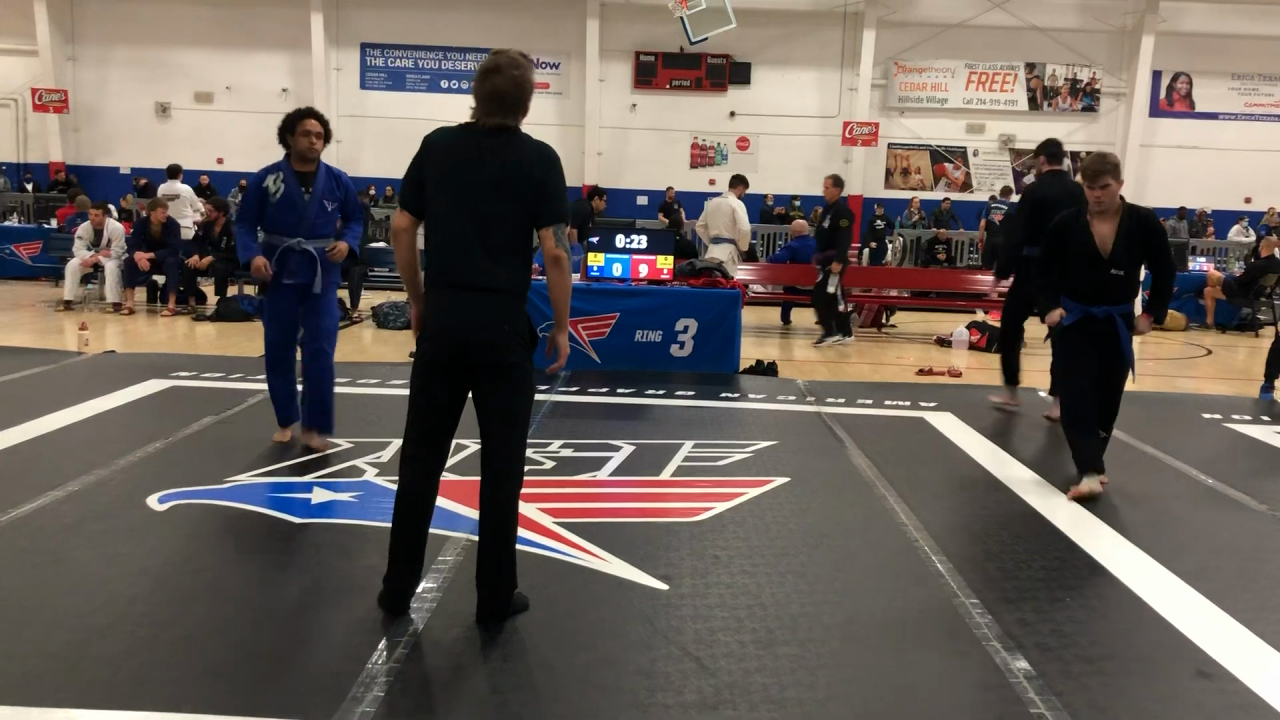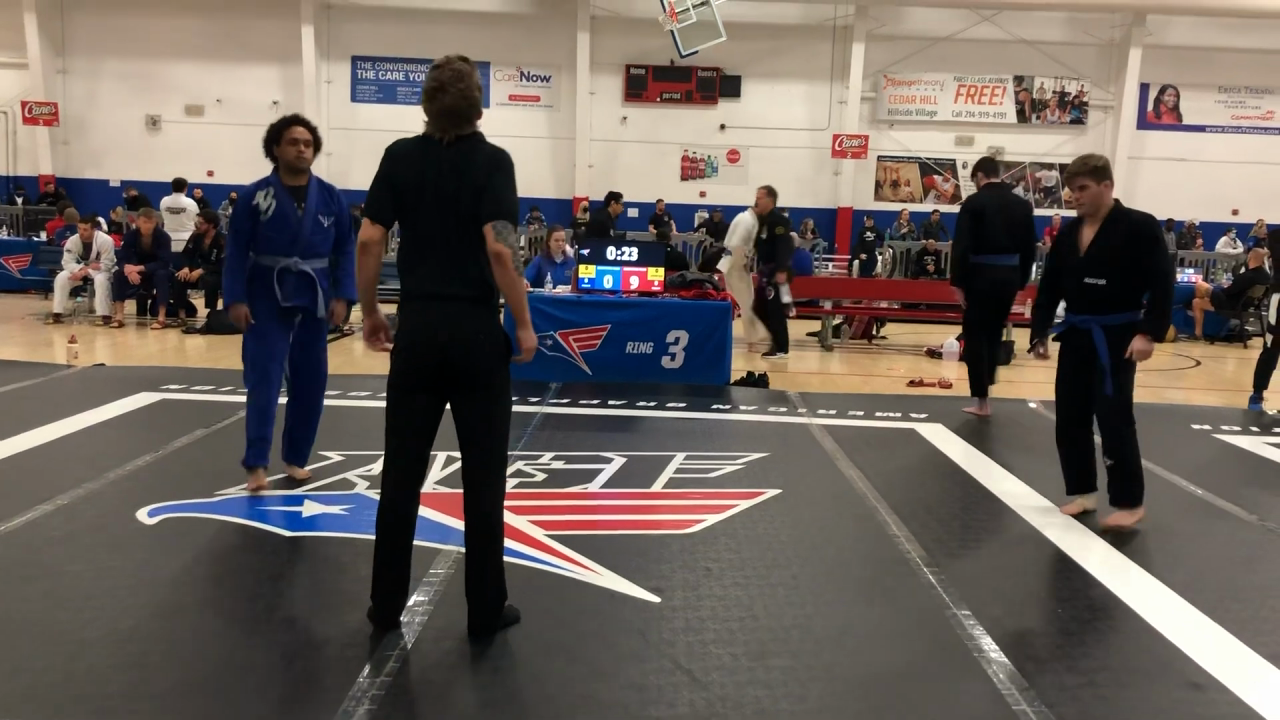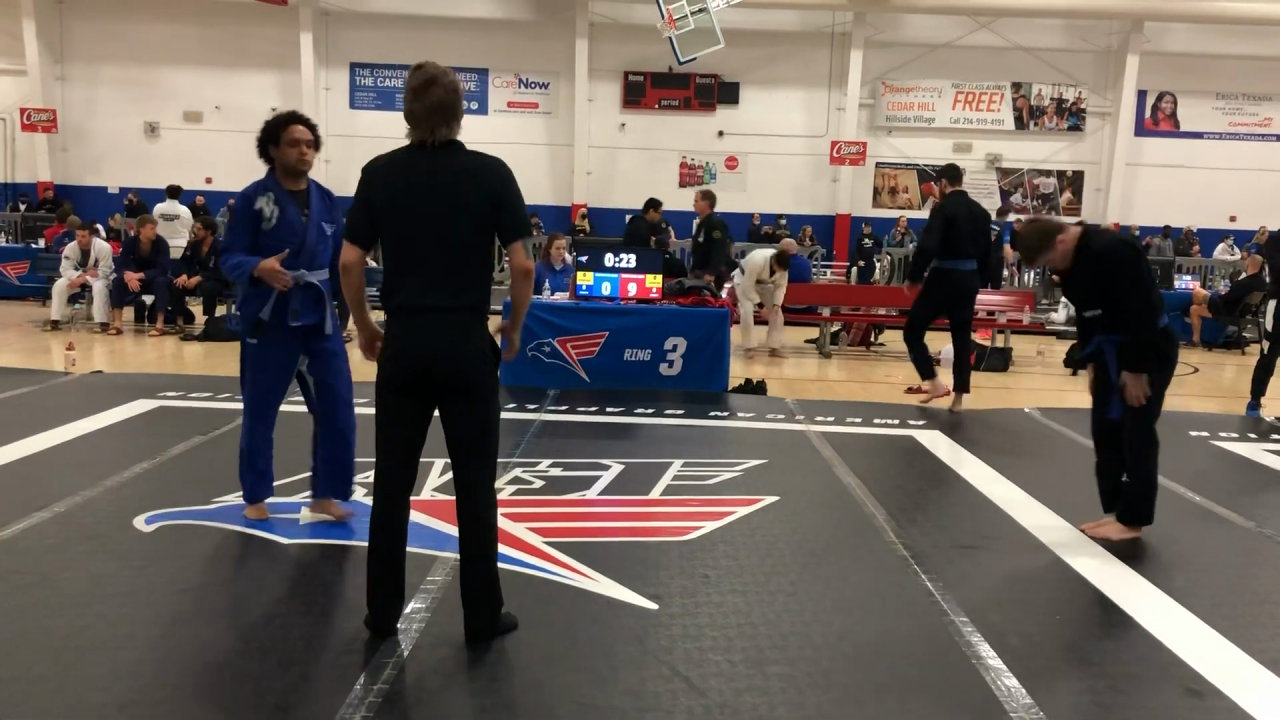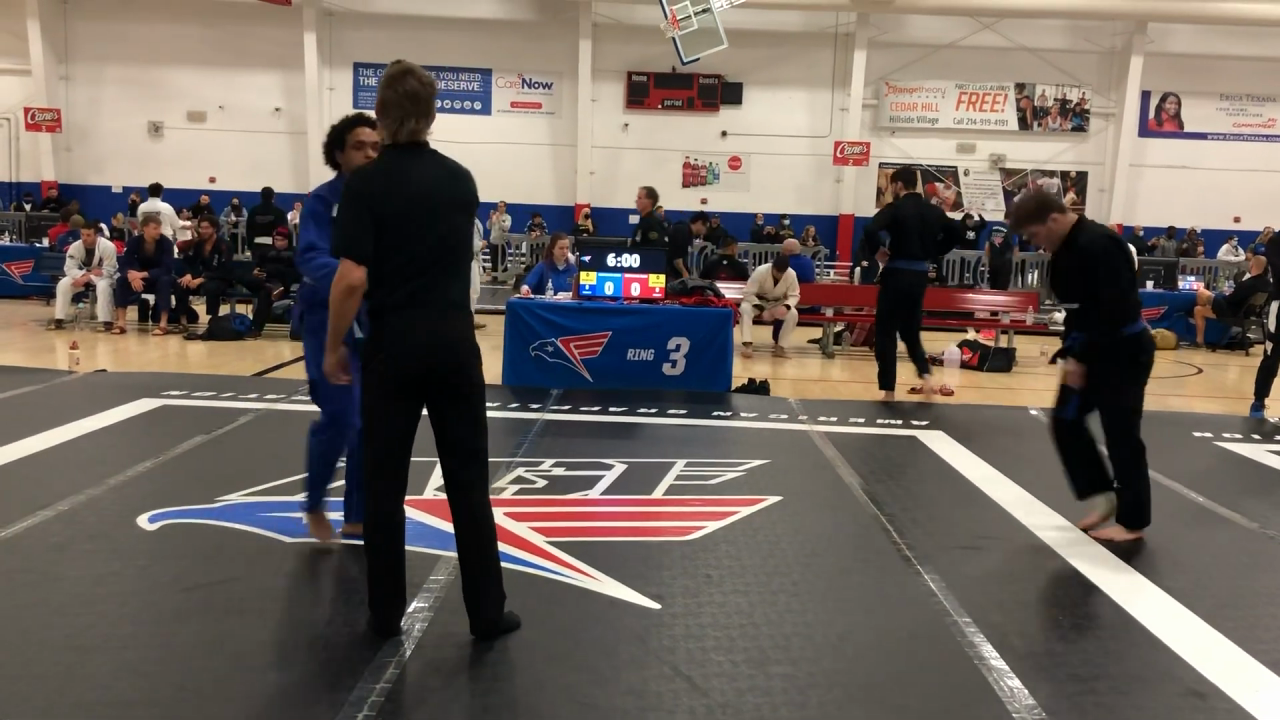
dt=0.5s
person 1, frame 1
left shoulder: (437, 146)
right shoulder: (538, 159)
left elbow: (402, 227)
right elbow: (554, 252)
left wrist: (417, 298)
right wrist: (561, 327)
left hip: (442, 319)
right hip: (503, 324)
left knee: (420, 459)
right knee: (501, 466)
left ankle: (398, 587)
right ankle: (495, 597)
person 1, frame 2
left shoulder: (400, 157)
right shoulder: (491, 160)
left elbow: (369, 241)
right elbow: (500, 249)
left wrist: (370, 314)
right wrist: (523, 323)
left hip: (417, 331)
right hip: (476, 332)
left knee: (401, 473)
right knee: (484, 478)
left ankle: (386, 603)
right ankle: (486, 609)
person 1, frame 3
left shoulder: (380, 173)
right shoulder: (491, 173)
left elbow: (351, 264)
right elbow: (522, 266)
left wrist: (364, 330)
right wrist: (514, 327)
left hip: (404, 345)
right hip: (467, 344)
left knee: (392, 484)
right knee: (475, 486)
left ankle: (383, 612)
right ankle: (482, 616)
person 1, frame 4
left shoulder: (365, 183)
right shoulder: (460, 180)
left elbow: (351, 281)
left wrist: (334, 347)
left hip: (393, 346)
right hip: (454, 341)
left knee: (384, 484)
right knee: (468, 482)
left ankle: (385, 612)
right ankle: (486, 612)
person 2, frame 1
left shoulder: (337, 181)
right shoulder: (266, 179)
left elbow: (355, 218)
right elbow: (244, 224)
left wrist: (347, 242)
right wrist: (253, 254)
left hip: (321, 277)
right hip: (280, 276)
left knee: (319, 350)
right knee: (278, 351)
left ankle: (317, 426)
right ankle: (287, 421)
person 2, frame 2
left shoulder: (330, 197)
right shoulder: (256, 196)
left elbow: (345, 250)
right elbow: (236, 251)
left wrist: (342, 296)
right wrist: (235, 298)
left hip: (314, 301)
right hip: (267, 299)
left knee: (310, 383)
right knee: (264, 379)
left ankle: (295, 457)
right ankle: (257, 464)
person 2, frame 3
left shoulder: (326, 200)
right shoulder: (253, 199)
left elbow: (339, 257)
right elbow: (229, 257)
right wrist: (258, 268)
left hip: (319, 317)
right hip: (269, 318)
left knee: (337, 406)
right knee: (261, 408)
left ankle: (330, 494)
right ankle: (256, 495)
person 2, frame 4
right shoulder: (322, 201)
right elbow: (311, 258)
right wrist: (344, 273)
right hip: (330, 322)
right knee: (341, 416)
left ankle: (358, 516)
right ankle: (315, 502)
person 3, frame 1
left shoulder: (1143, 222)
right shoulder: (1066, 224)
left elbow: (1164, 271)
right elbow: (1043, 269)
left wrist: (1153, 313)
right wrist: (1049, 306)
left hip: (1118, 323)
right hip: (1076, 322)
left knee: (1107, 398)
right knee: (1076, 397)
left ankle: (1091, 463)
right ankle: (1089, 474)
person 3, frame 2
left shoulder: (1139, 227)
right shoulder: (1069, 233)
left elbow: (1161, 284)
right elbow: (1049, 286)
left wrist: (1149, 333)
right wrist: (1040, 331)
left hip: (1118, 337)
right hip: (1076, 335)
left knee: (1113, 417)
right knee: (1070, 417)
left ankle: (1129, 503)
right ankle: (1082, 492)
person 3, frame 3
left shoulder: (1112, 251)
right shoulder: (1071, 261)
left elbow: (1143, 311)
left wrist: (1137, 367)
right wrist: (1092, 361)
left hip: (1149, 348)
right hip: (1113, 351)
left knee: (1135, 432)
right knee: (1106, 433)
left ankle: (1131, 519)
right ankle: (1117, 510)
person 3, frame 4
left shoulder: (1098, 245)
right shoulder: (1065, 249)
left elbow: (1113, 310)
left wrist: (1081, 359)
right wrist: (1074, 353)
left hip: (1121, 352)
right hip: (1091, 349)
left knee: (1121, 435)
right knee: (1065, 424)
left ankle: (1132, 520)
right ankle: (1103, 497)
person 4, frame 1
left shoulder: (1035, 190)
right shoulder: (1079, 193)
left elbow: (1016, 236)
left wrist: (1001, 271)
left hip: (1033, 268)
left knee: (1010, 328)
left ankle: (1011, 393)
right ankle: (1060, 401)
person 4, frame 2
left shoulder: (974, 202)
right shoulder: (1022, 205)
left elbow: (961, 246)
right elbow: (1030, 247)
left wrist: (958, 282)
right wrist: (1021, 281)
left hip: (981, 275)
right hip: (1009, 276)
left knee: (975, 337)
right knee: (994, 333)
left ankle: (981, 401)
right ankle: (985, 387)
person 4, frame 3
left shoulder: (943, 208)
right shoulder: (981, 211)
left elbow: (927, 246)
right elbow: (986, 251)
left wrist: (912, 276)
left hip: (944, 278)
right hip: (970, 279)
left knee: (913, 330)
right knee: (962, 338)
left ankle: (933, 382)
right ankle: (958, 398)
person 4, frame 4
left shoulder: (895, 208)
right shoulder: (934, 211)
left elbow: (870, 230)
right elbow: (957, 233)
left wrist: (878, 250)
right wrist: (932, 253)
left hip: (895, 277)
right hip: (919, 278)
left knee: (886, 334)
right knee: (910, 332)
left ankle: (888, 392)
right ankle: (926, 376)
